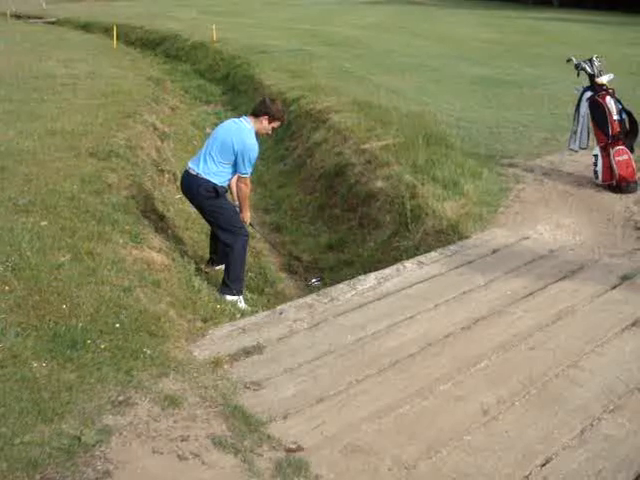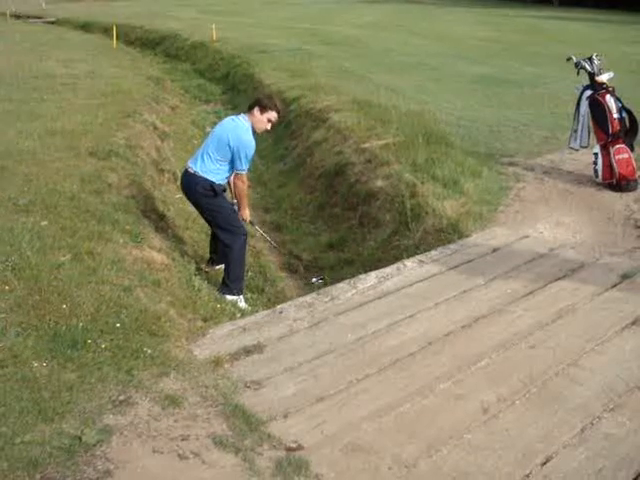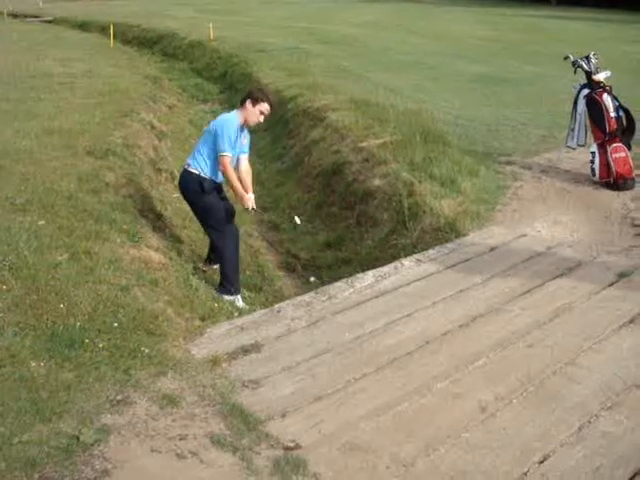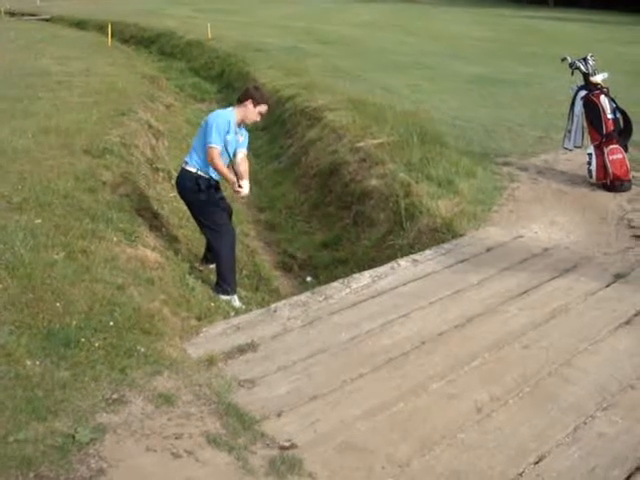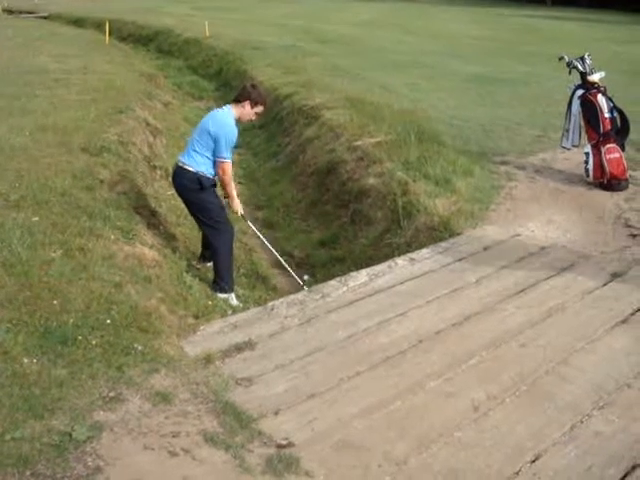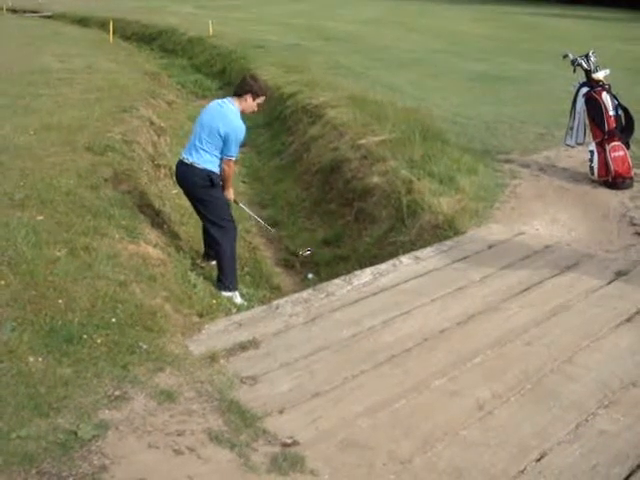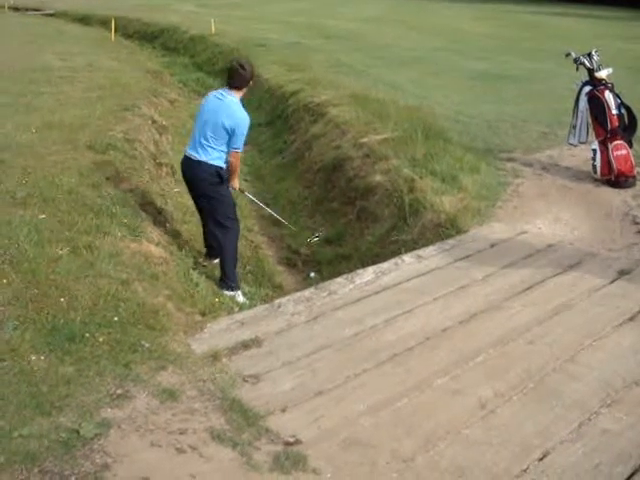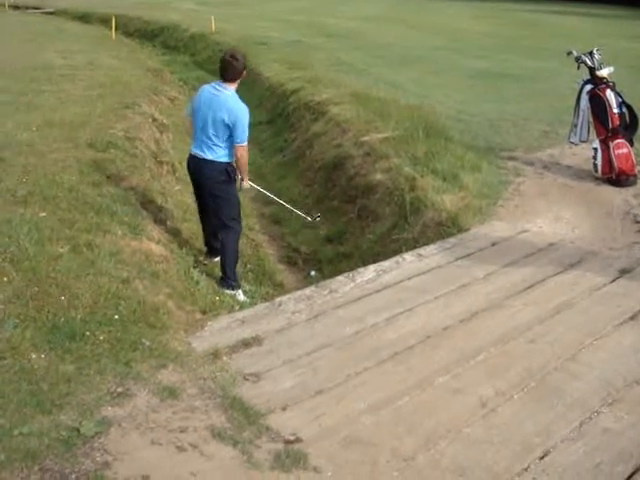
dt=0.3s
person 1, frame 1
left shoulder: (232, 123)
right shoulder: (249, 144)
right elbow: (243, 182)
left wrist: (236, 204)
right wrist: (245, 211)
left hip: (190, 179)
right hip: (204, 188)
left knee: (224, 217)
right knee: (239, 235)
left ankle: (217, 259)
right ankle: (232, 291)
person 1, frame 2
left shoulder: (231, 121)
right shoulder: (245, 139)
right elbow: (240, 179)
left wrist: (235, 202)
right wrist: (243, 208)
left hip: (190, 178)
right hip: (203, 187)
left knee: (224, 217)
right knee: (237, 234)
left ankle: (217, 259)
right ankle: (232, 290)
person 1, frame 3
left shoulder: (244, 133)
right shoulder: (227, 123)
left elbow: (243, 164)
right elbow: (224, 164)
left wrist: (250, 193)
right wrist: (242, 195)
left hip: (208, 182)
right hip: (197, 183)
left knee: (227, 215)
right knee: (229, 232)
left ankle: (214, 259)
right ankle: (230, 290)
person 1, frame 4
left shoulder: (242, 131)
right shoulder: (219, 119)
left elbow: (241, 159)
right elbow: (213, 157)
left wrist: (244, 180)
right wrist: (232, 181)
left hip: (208, 181)
right hip: (194, 181)
left knee: (224, 214)
right knee: (225, 232)
left ankle: (210, 258)
right ankle: (226, 290)
person 1, frame 5
left shoulder: (221, 114)
right shoulder: (228, 128)
left elbow: (226, 164)
right elbow: (222, 169)
left wrist: (233, 195)
right wrist: (233, 199)
left hip: (184, 173)
right hip: (193, 180)
left knee: (214, 214)
right knee: (223, 230)
left ankle: (207, 255)
right ankle: (223, 287)
person 1, frame 6
left shoulder: (215, 105)
right shoulder: (236, 125)
right elbow: (227, 165)
left wrist: (221, 187)
right wrist: (228, 189)
left hip: (184, 168)
right hip: (200, 176)
left knee: (212, 214)
right knee: (226, 228)
left ankle: (211, 254)
right ankle: (228, 285)
person 1, frame 7
left shoulder: (211, 97)
right shoulder: (240, 116)
right elbow: (233, 157)
right wrist: (234, 179)
left hip: (189, 163)
right hip: (209, 172)
left knee: (208, 213)
right knee: (228, 225)
left ankle: (212, 253)
right ankle: (229, 284)
person 1, frame 8
left shoulder: (203, 91)
right shoulder: (238, 109)
right elbow: (240, 152)
right wrist: (244, 177)
left hip: (194, 161)
right hip: (217, 169)
left knee: (207, 211)
right knee: (231, 225)
left ankle: (213, 251)
right ankle: (229, 282)
